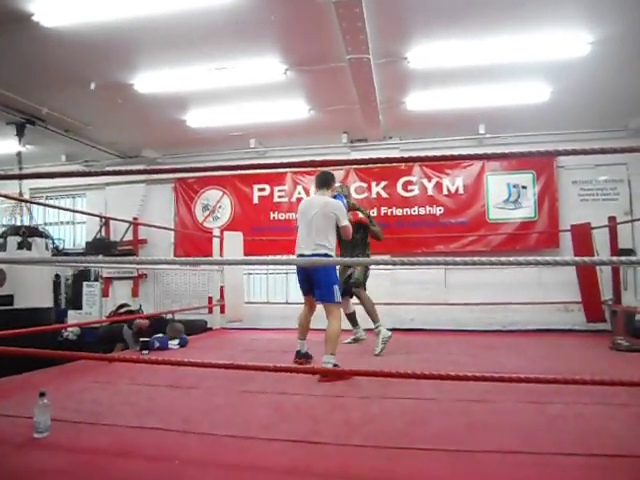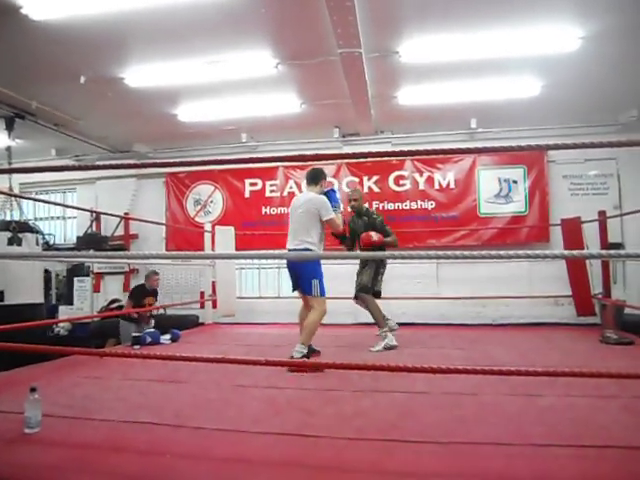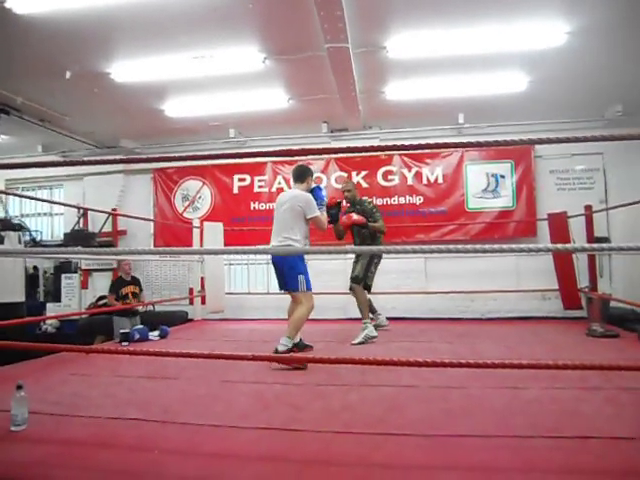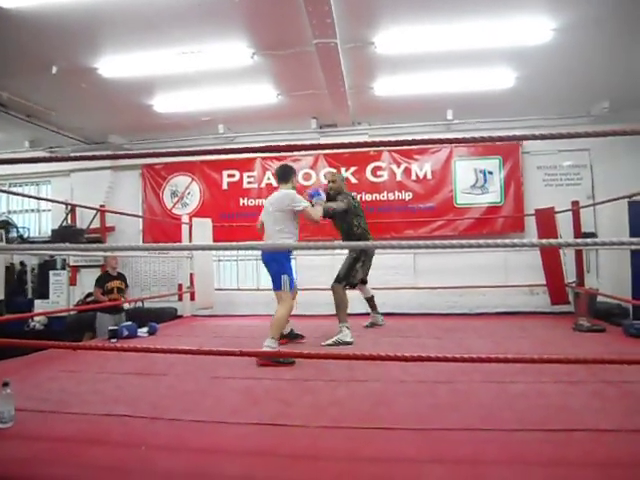
dt=0.4s
person 1, frame 1
left shoulder: (303, 203)
right shoulder: (336, 205)
right elbow: (347, 234)
left hip: (303, 259)
right hip: (322, 260)
left knee: (309, 306)
right knee: (334, 314)
left ankle: (301, 351)
right ankle: (328, 366)
person 1, frame 2
left shoulder: (296, 199)
right shoulder: (320, 200)
right elbow: (337, 228)
right wrist: (336, 206)
left knee: (307, 302)
right knee: (319, 308)
left ankle: (304, 347)
right ankle: (298, 355)
person 1, frame 3
left shoulder: (282, 196)
right shoulder: (305, 197)
right elbow: (322, 225)
right wrist: (321, 204)
left hip: (278, 252)
right hip: (291, 253)
left knee: (296, 298)
right knee: (306, 303)
left ankle: (294, 341)
right ankle: (283, 347)
person 1, frame 4
left shoulder: (271, 198)
right shoulder: (290, 196)
left elbow: (260, 224)
right elbow: (315, 217)
right wrist: (319, 202)
left hip: (270, 252)
right hip: (279, 253)
left knee: (291, 292)
right knee: (286, 303)
left ankle: (285, 332)
right ankle: (268, 350)
person 2, frame 1
left shoulder: (361, 212)
left elbow: (379, 236)
left wrist: (367, 224)
left hip: (360, 258)
right hip: (345, 260)
left knee: (357, 290)
right knee: (343, 298)
left ankle: (380, 331)
right ankle: (358, 332)
person 2, frame 2
left shoulder: (374, 218)
right shoulder: (352, 221)
left elbow: (394, 241)
right elbow: (350, 248)
left wrist: (380, 240)
right wrist: (342, 238)
left hip: (376, 261)
right hip: (364, 262)
left knee: (364, 295)
right knee: (360, 299)
left ankle: (388, 337)
right ankle: (388, 323)
person 2, frame 3
left shoulder: (367, 206)
right shoulder: (348, 211)
left elbow: (382, 228)
right elbow: (339, 236)
left wrist: (365, 223)
right wrist: (334, 218)
left hip: (371, 251)
right hip: (361, 253)
left knee: (356, 285)
right knee: (357, 288)
left ankle: (368, 329)
right ankle: (379, 318)
person 2, frame 4
left shoulder: (345, 198)
right shoulder: (343, 199)
left elbow: (337, 207)
right elbow: (343, 227)
right wrist: (332, 215)
left hip: (360, 249)
right hip: (361, 249)
left knee: (338, 285)
right knee: (360, 283)
left ankle: (344, 332)
right ankle: (376, 316)
